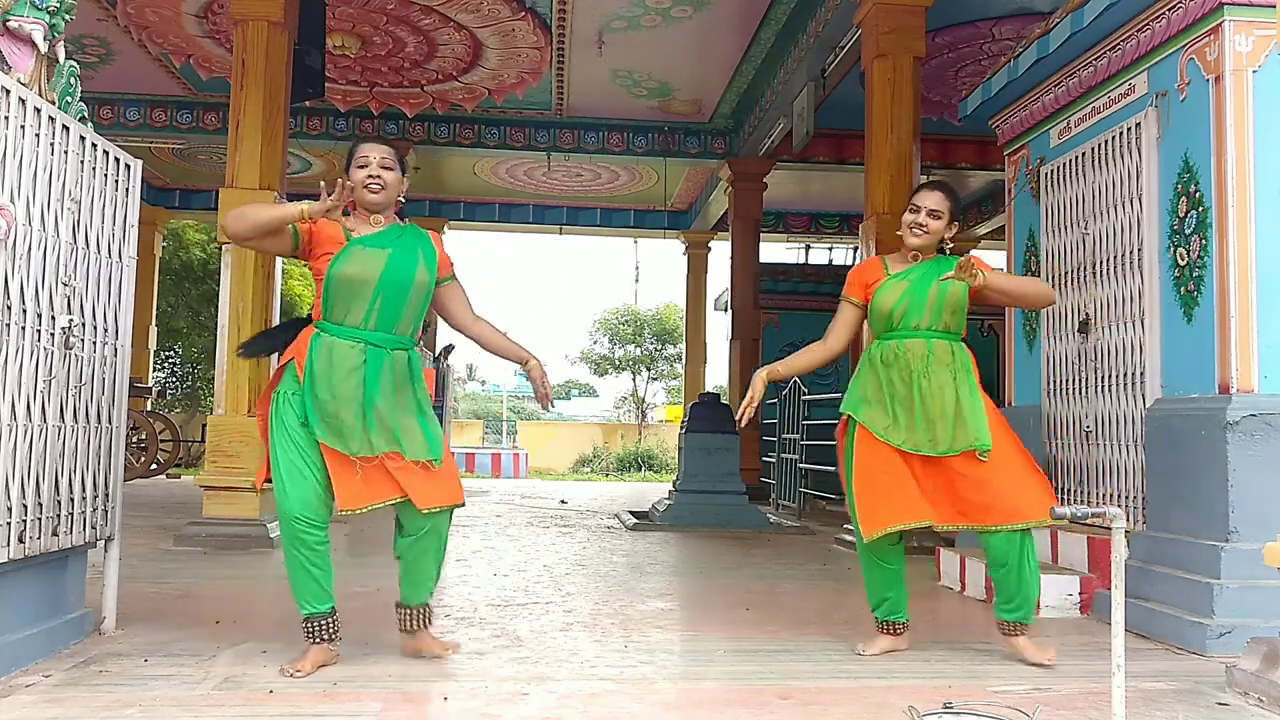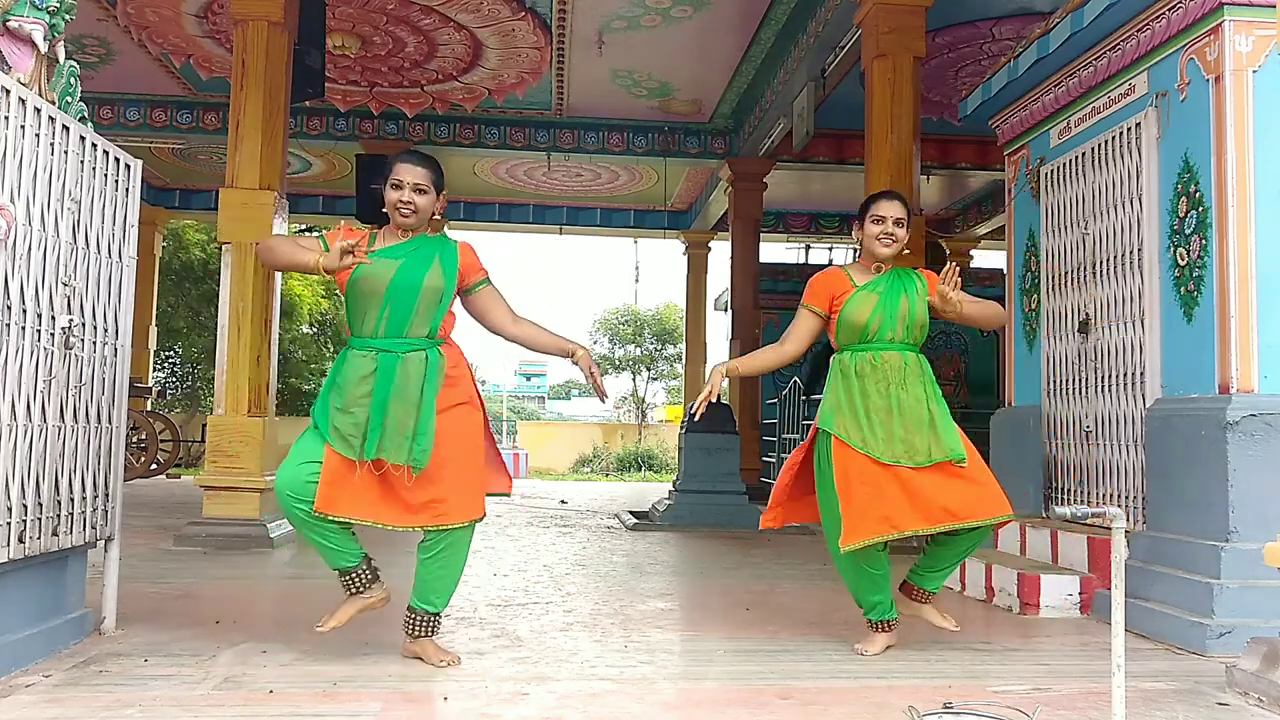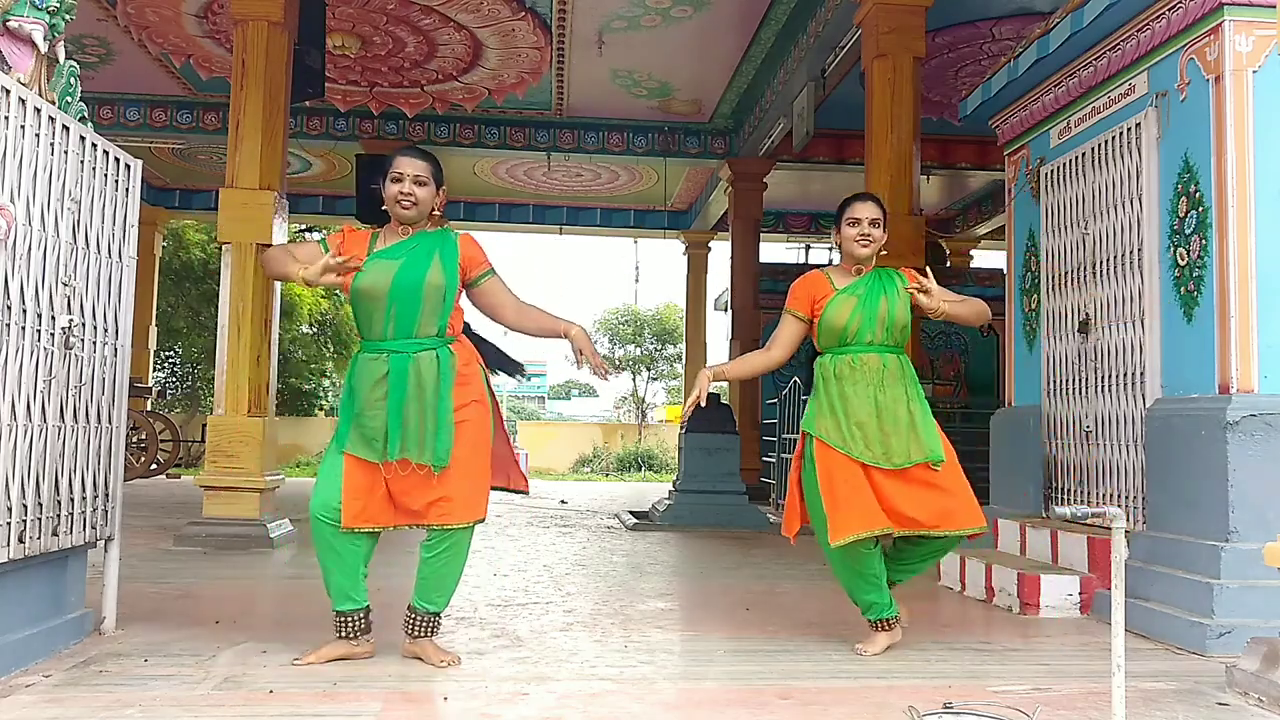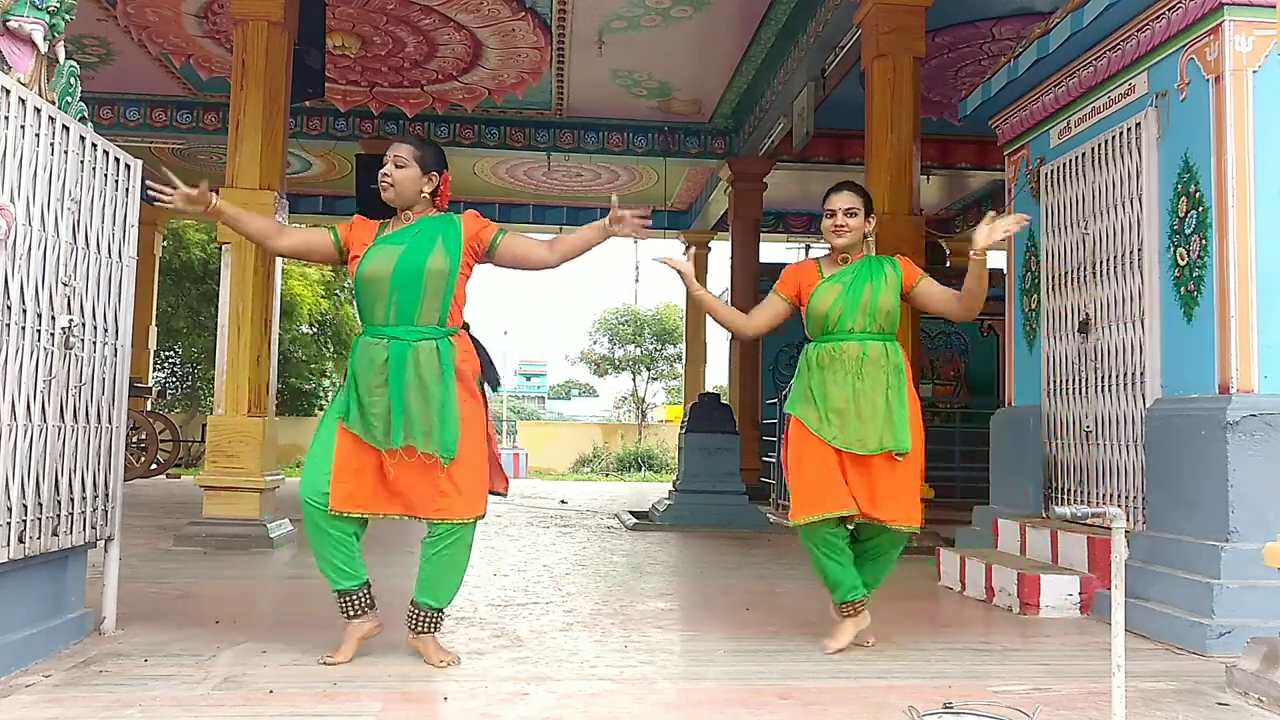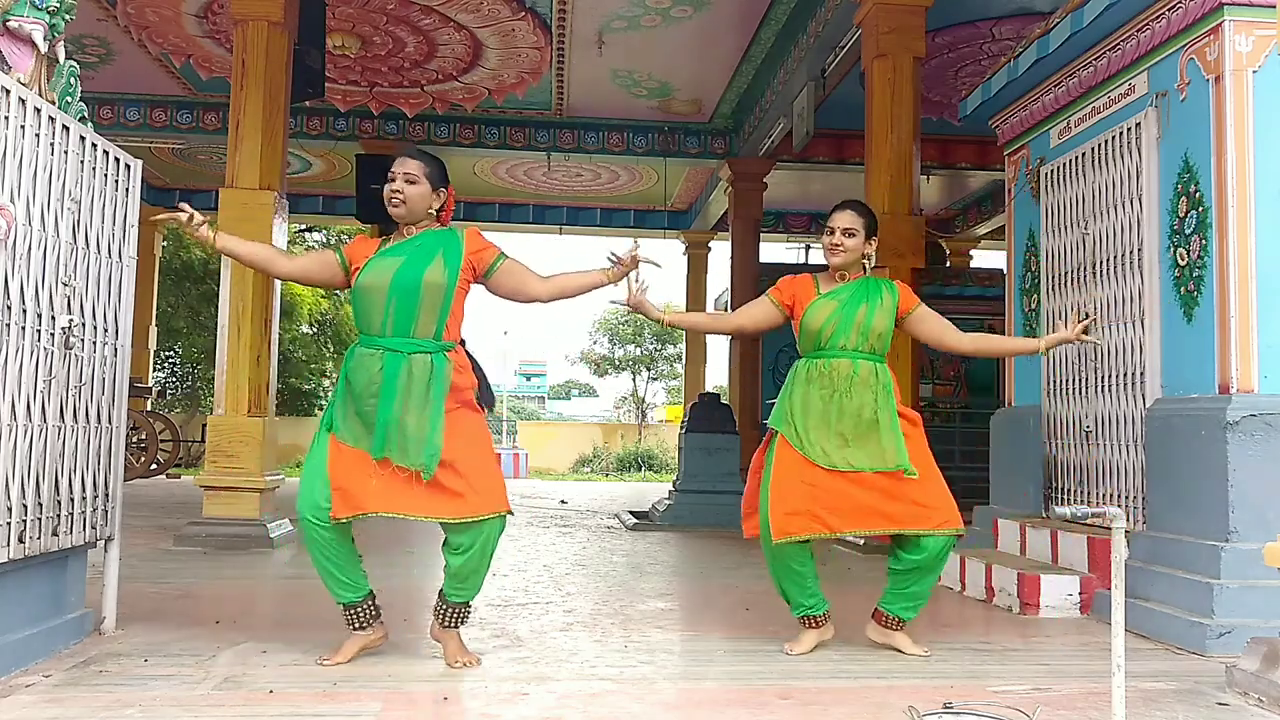
dt=0.3s
person 1, frame 1
left shoulder: (426, 244)
right shoulder: (322, 232)
left elbow: (466, 318)
right elbow: (234, 225)
left wrist: (526, 358)
right wrist: (310, 210)
left hip: (396, 391)
right hip: (319, 384)
left knee: (432, 501)
right knee: (303, 509)
left ankle: (415, 624)
right ankle: (321, 637)
person 1, frame 2
left shoulder: (455, 255)
right shoulder: (352, 243)
left elbow: (508, 323)
right elbow: (268, 249)
left wrist: (573, 349)
right wrist: (321, 262)
left hip: (435, 393)
right hip: (358, 391)
left knee: (449, 513)
right knee: (297, 487)
left ankle: (420, 632)
right ankle: (364, 581)
person 1, frame 3
left shoulder: (458, 247)
right shoulder: (352, 244)
left elbow: (512, 311)
right elbow: (274, 257)
left wrist: (570, 329)
right wrist: (307, 273)
left hip: (447, 392)
right hip: (374, 392)
left knee: (451, 512)
right knee: (332, 508)
left ankle: (421, 632)
right ankle: (352, 633)
person 1, frame 4
left shoulder: (464, 229)
right shoulder: (361, 234)
left elbow: (544, 252)
right elbow: (278, 238)
left wrist: (608, 228)
right wrist: (210, 206)
left hip: (440, 383)
right hip: (369, 382)
left knee: (456, 507)
right knee: (323, 495)
left ankle: (423, 627)
right ankle: (360, 612)
person 1, frame 5
left shoulder: (464, 244)
right shoulder: (363, 251)
left elbow: (537, 288)
right elbow: (285, 264)
left wrist: (609, 275)
right wrist: (210, 235)
left hip: (437, 396)
right hip: (361, 397)
left knee: (481, 511)
right knee: (316, 508)
left ankle: (448, 621)
right ankle: (365, 623)
person 2, frame 1
left shoulder: (967, 270)
right shoulder: (868, 272)
left elbow: (1045, 296)
right elbow: (831, 344)
left wrist: (985, 280)
right wrist: (769, 372)
left hip: (953, 402)
right hip: (885, 403)
left knee: (1001, 501)
right knee: (882, 516)
left ankle: (1015, 624)
right ankle: (891, 625)
person 2, frame 2
left shoulder: (923, 283)
right shoulder: (829, 282)
left elbow: (997, 316)
right elbow: (788, 348)
left wrist: (958, 308)
right wrist: (727, 368)
left hip: (917, 410)
right hip: (854, 412)
left knee: (976, 507)
right knee: (858, 523)
left ankle: (918, 589)
right ankle: (882, 620)
person 2, frame 3
left shoulder: (904, 282)
right shoulder: (811, 285)
left elbow: (981, 312)
right elbow: (774, 353)
left wrist: (942, 307)
right wrist: (714, 372)
left hip: (900, 412)
right hip: (838, 415)
left knee: (948, 515)
right knee: (848, 525)
left ankle: (884, 578)
right ankle: (882, 620)
person 2, frame 4
left shoulder: (895, 269)
right shoulder: (802, 273)
left elbow: (965, 307)
right elbow: (748, 325)
left wrist: (978, 256)
right wrist: (695, 285)
left hip: (884, 400)
right hip: (820, 400)
left knee: (887, 512)
right knee: (819, 507)
left ankle: (853, 598)
right ankle: (850, 609)
person 2, frame 5
left shoulder: (893, 294)
right shoulder: (795, 288)
left elbow: (958, 340)
right elbow: (732, 322)
left wrist: (1045, 343)
right wrist: (656, 312)
left hip: (874, 420)
right hip: (806, 419)
left knee: (933, 524)
right knee: (781, 523)
left ankle: (889, 620)
right ankle: (813, 619)
